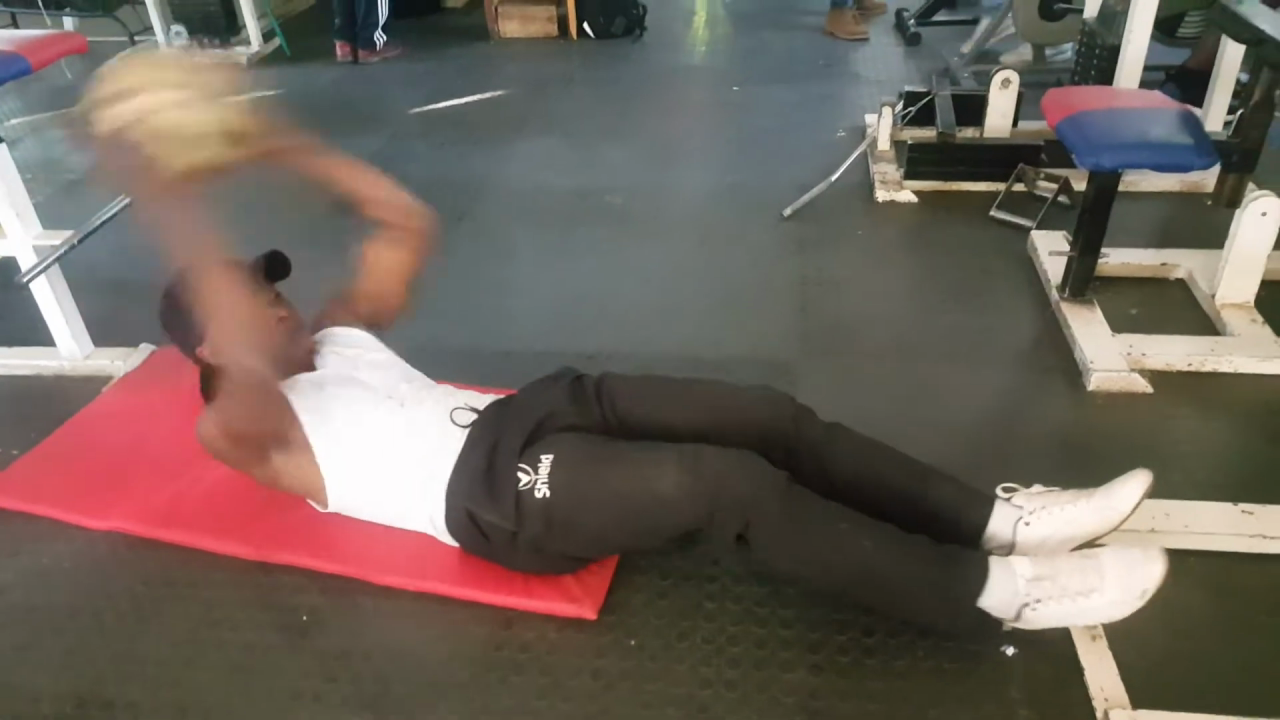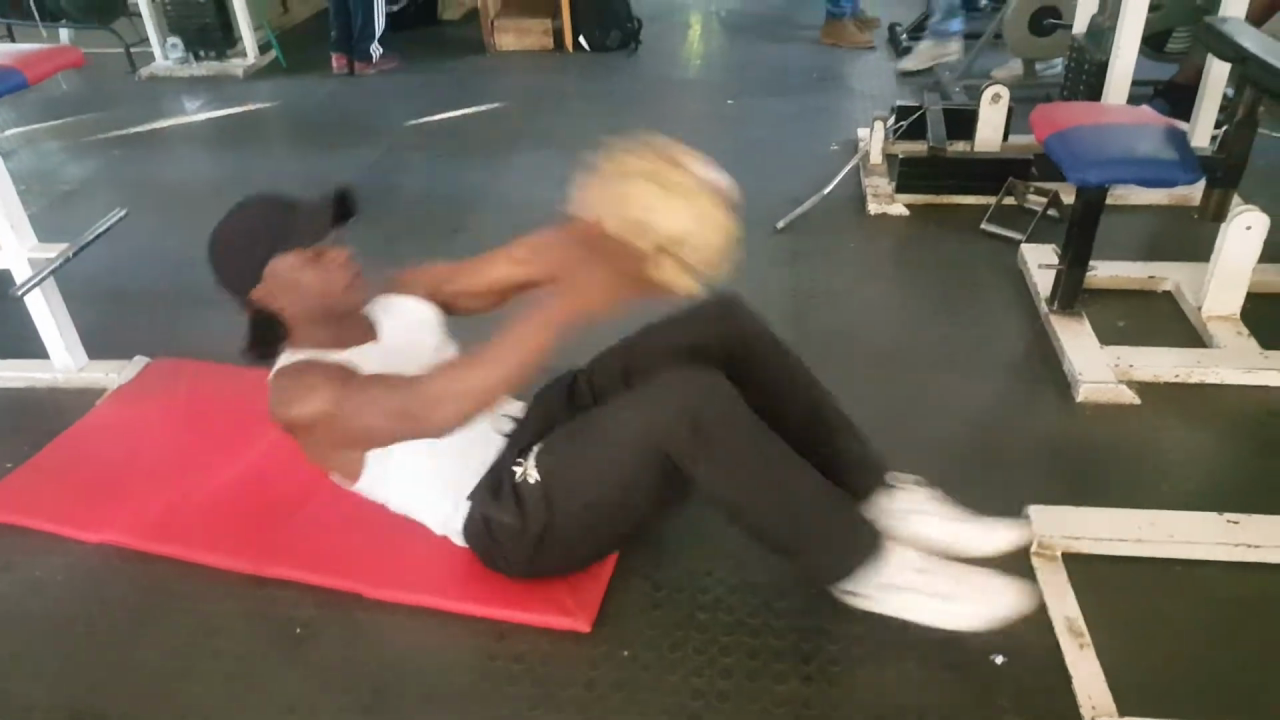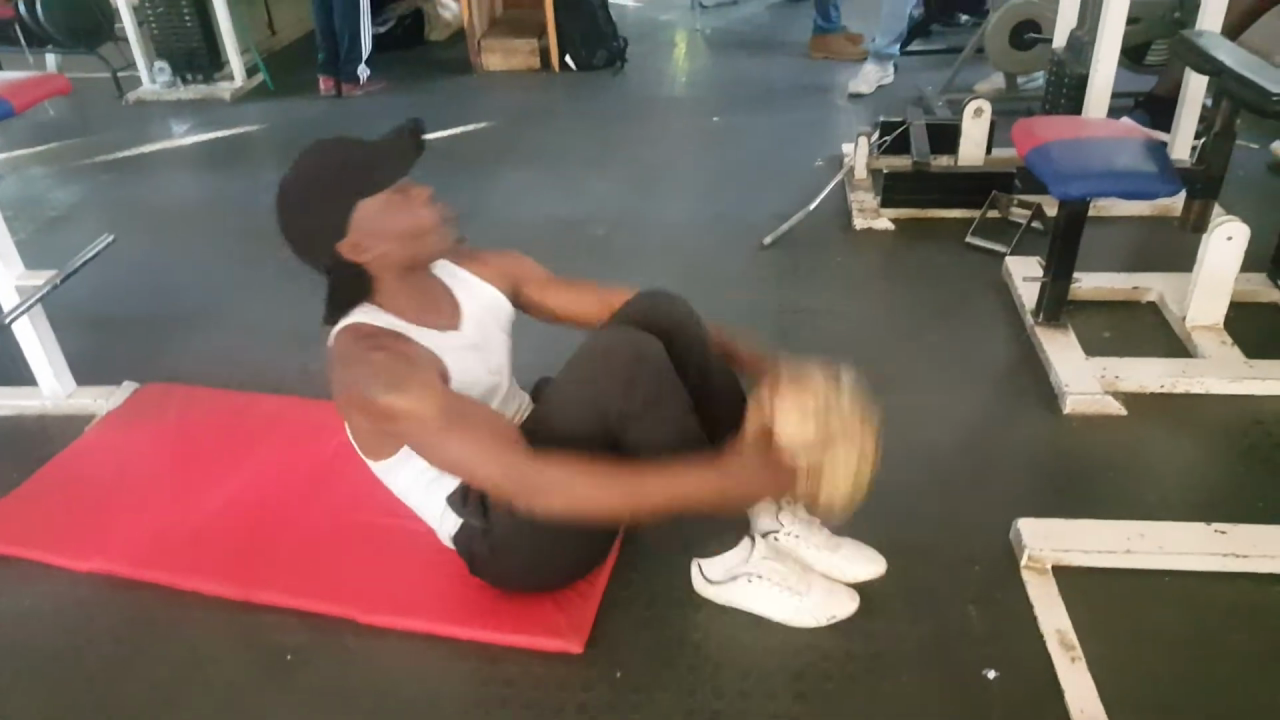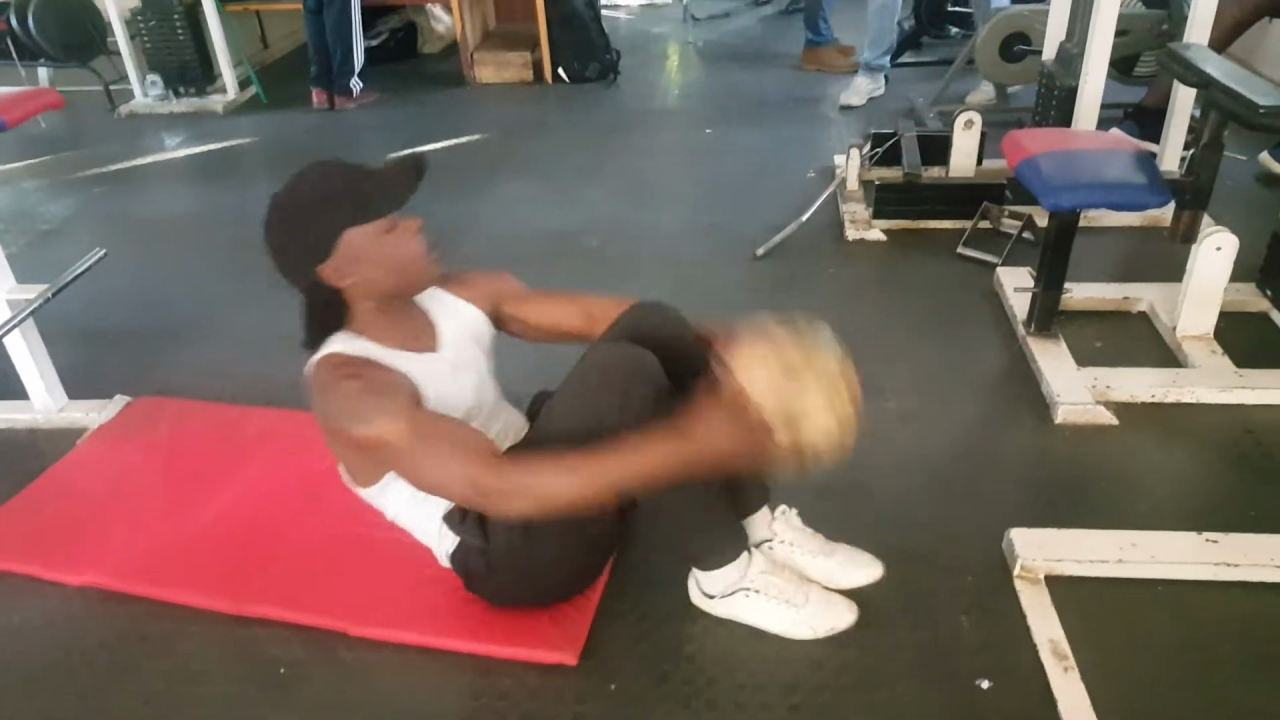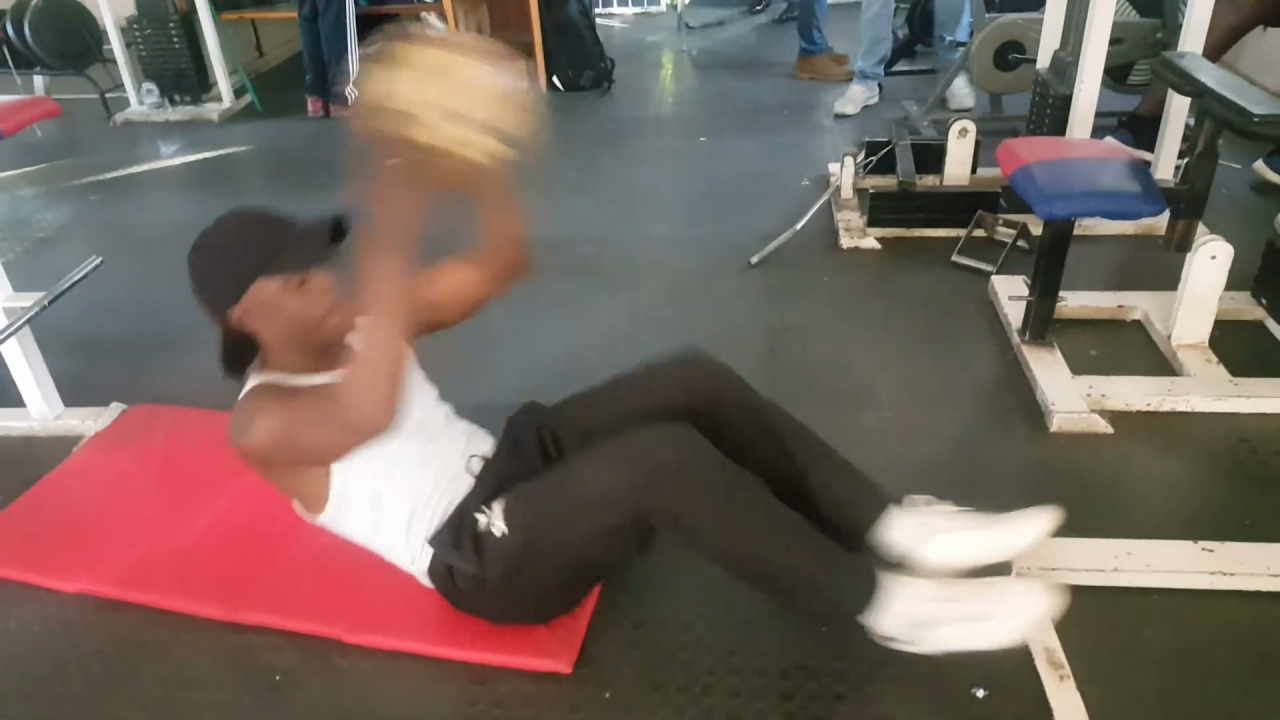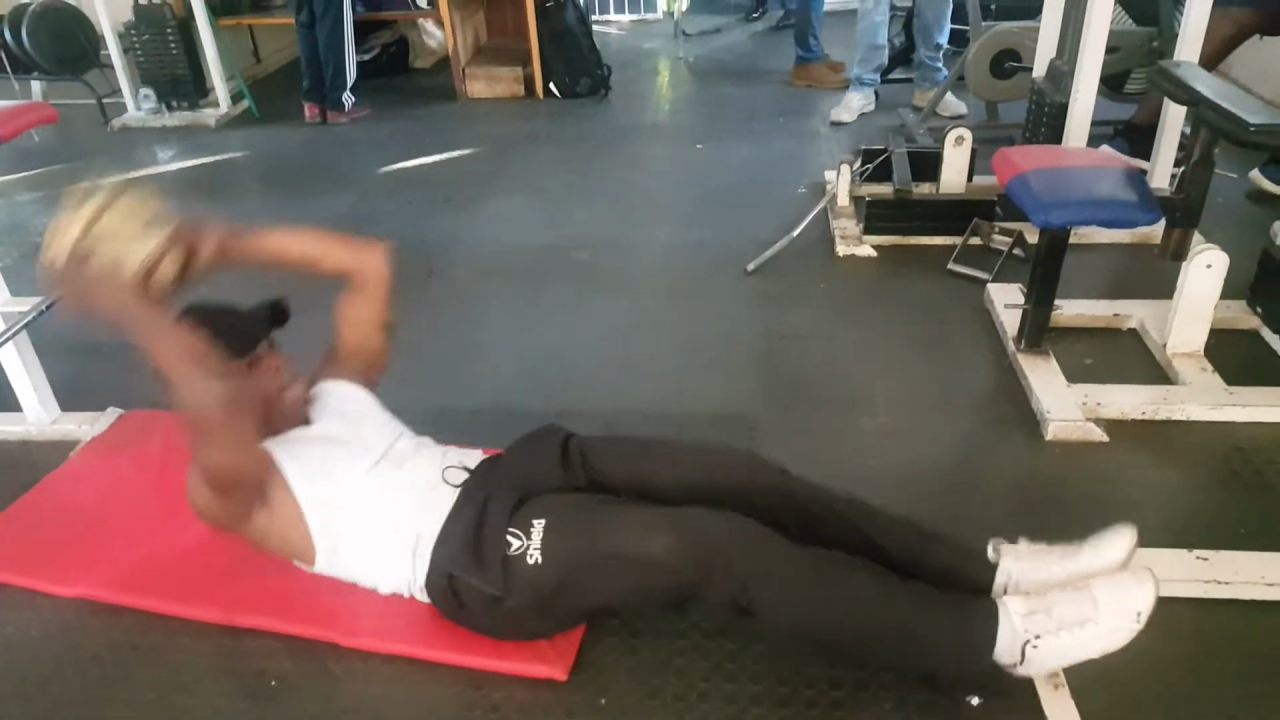
dt=0.2s
person 1, frame 1
left shoulder: (339, 331)
right shoulder: (246, 434)
left elbow: (410, 228)
right elbow: (248, 357)
left wrist: (299, 152)
right wrist: (168, 222)
left hip: (538, 412)
right hip: (501, 495)
left knee: (773, 420)
right knee: (736, 493)
left ankle: (1000, 514)
right ankle: (992, 588)
person 1, frame 2
left shoulder: (394, 299)
right shoulder: (303, 396)
left elbow: (530, 260)
right elbow: (449, 403)
left wrist: (596, 237)
right wrist: (561, 302)
left hip: (549, 434)
right hip: (522, 524)
left knee: (723, 318)
right knee: (693, 393)
left ankle: (879, 502)
right ankle: (865, 569)
person 1, frame 3
left shoulder: (474, 270)
right shoulder: (373, 362)
left elbow: (598, 303)
right elbow: (529, 487)
left wrist: (743, 362)
right wrist: (718, 478)
left hip: (547, 452)
right hip: (513, 538)
left knee: (656, 314)
right knee: (631, 359)
left ankle: (764, 515)
right ankle: (730, 560)
person 1, frame 4
left shoulder: (451, 294)
right shoulder: (348, 389)
left elbow: (587, 317)
right elbow: (508, 494)
left wrist: (723, 355)
right wrist: (690, 446)
left hip: (535, 467)
right hip: (508, 551)
left knee: (652, 327)
right knee: (629, 375)
left ankle: (755, 524)
right ankle: (725, 572)
person 1, frame 5
left shoulder: (355, 334)
right shoulder: (269, 428)
left elbow: (504, 266)
right elbow: (374, 407)
left wrist: (489, 174)
right wrist: (395, 221)
left hip: (513, 463)
right hip: (480, 553)
left knee: (694, 379)
right knee: (670, 459)
left ankle: (889, 526)
right ankle: (879, 602)
person 1, frame 6
left shoulder: (338, 389)
right shoulder: (234, 490)
left elbow: (369, 263)
right elbow: (216, 405)
left wrist: (231, 246)
right wrist: (140, 315)
left hip: (510, 474)
right hip: (481, 557)
left knee: (758, 484)
right knee: (730, 551)
left ankle: (995, 575)
right ankle: (998, 637)
